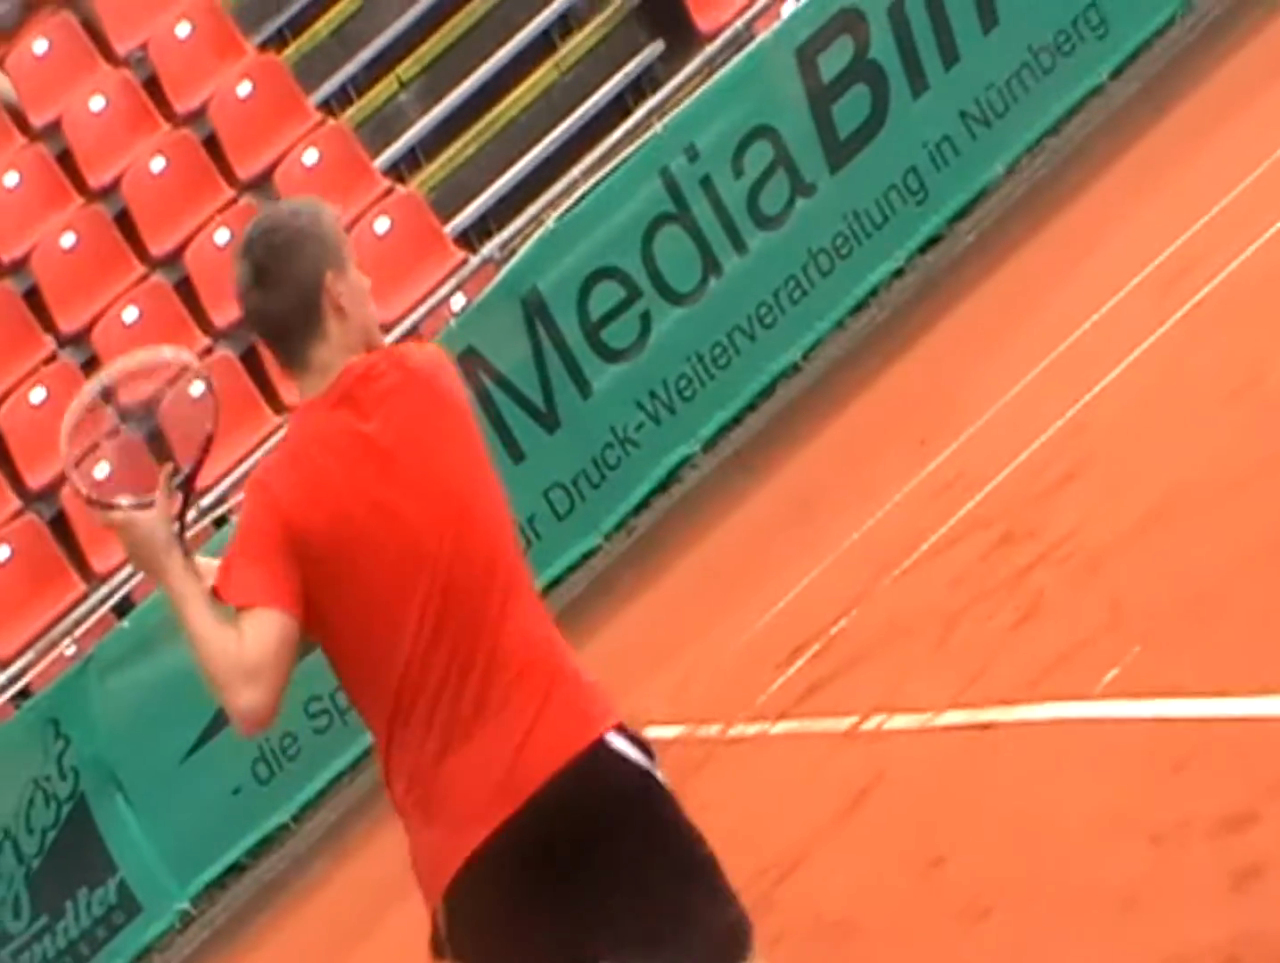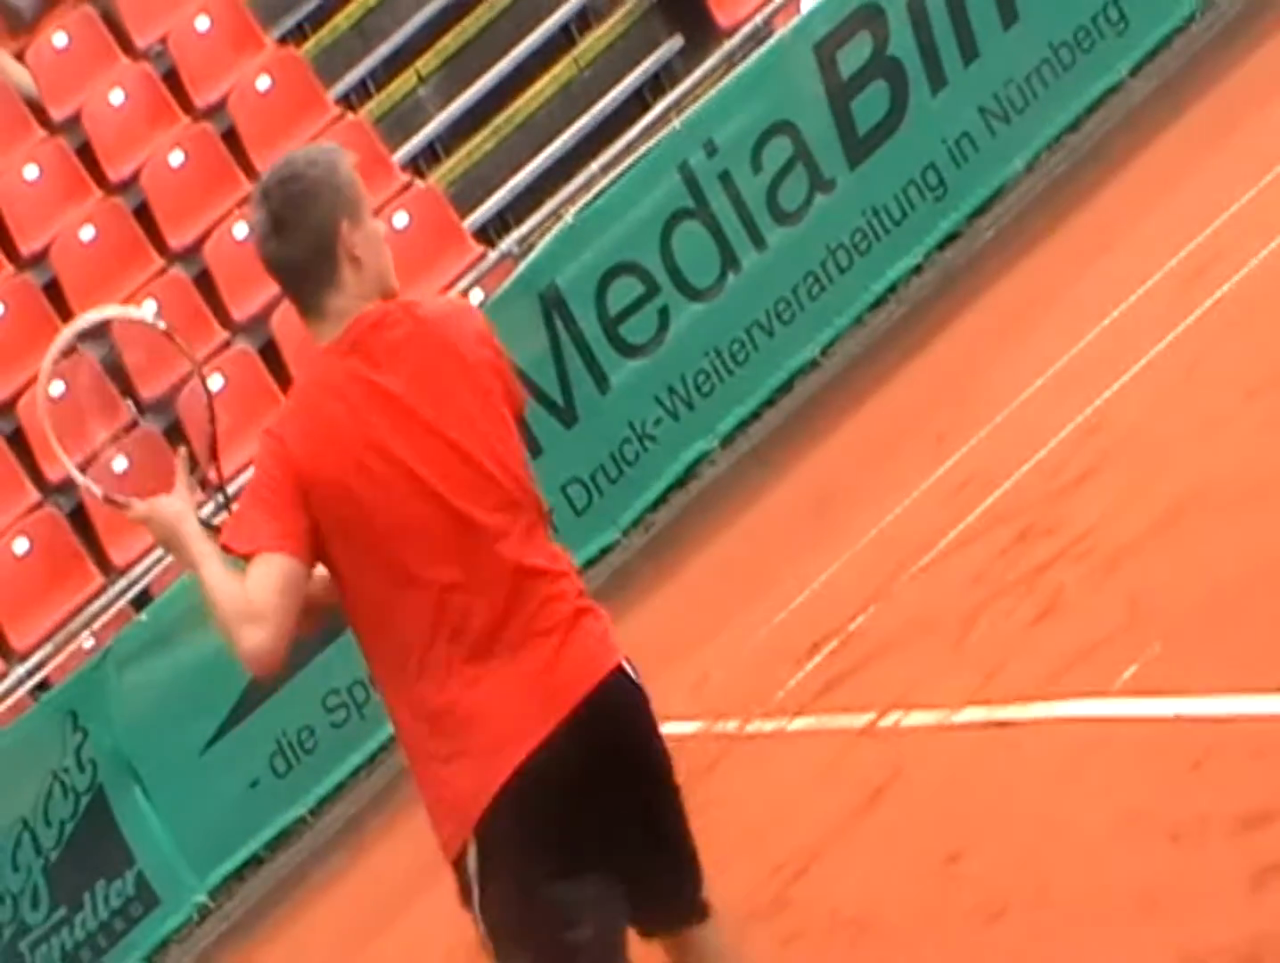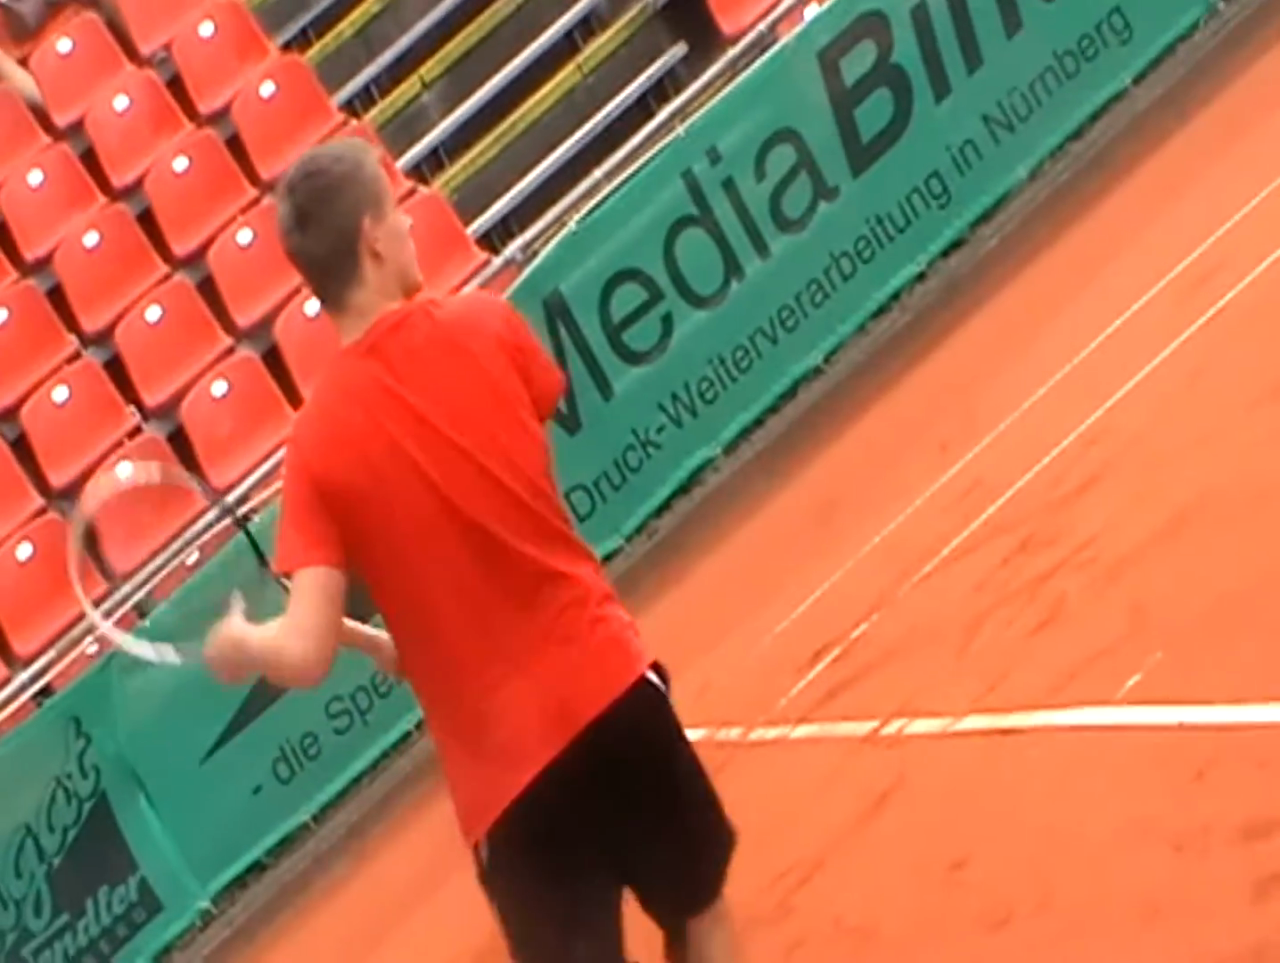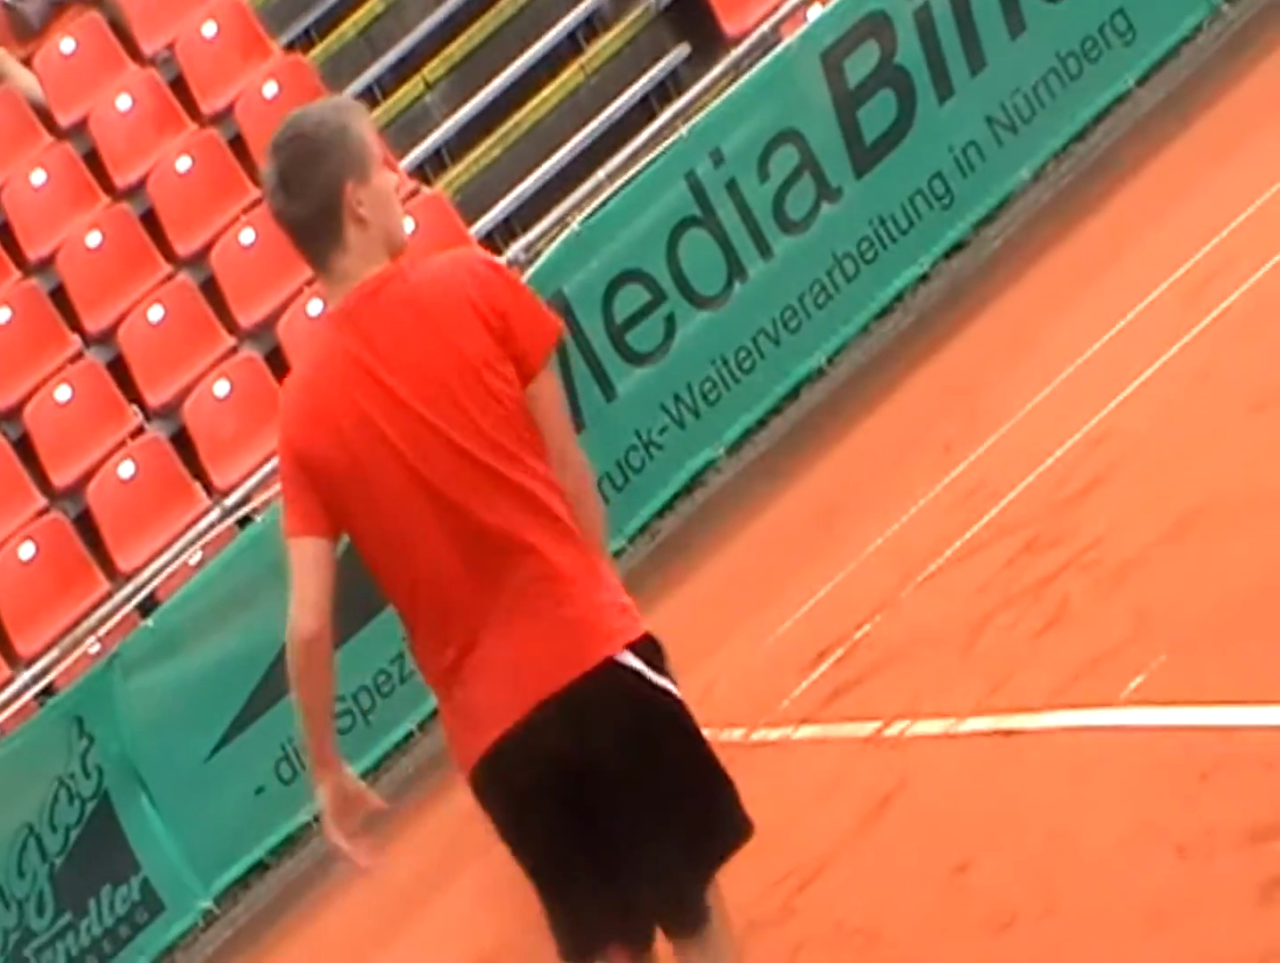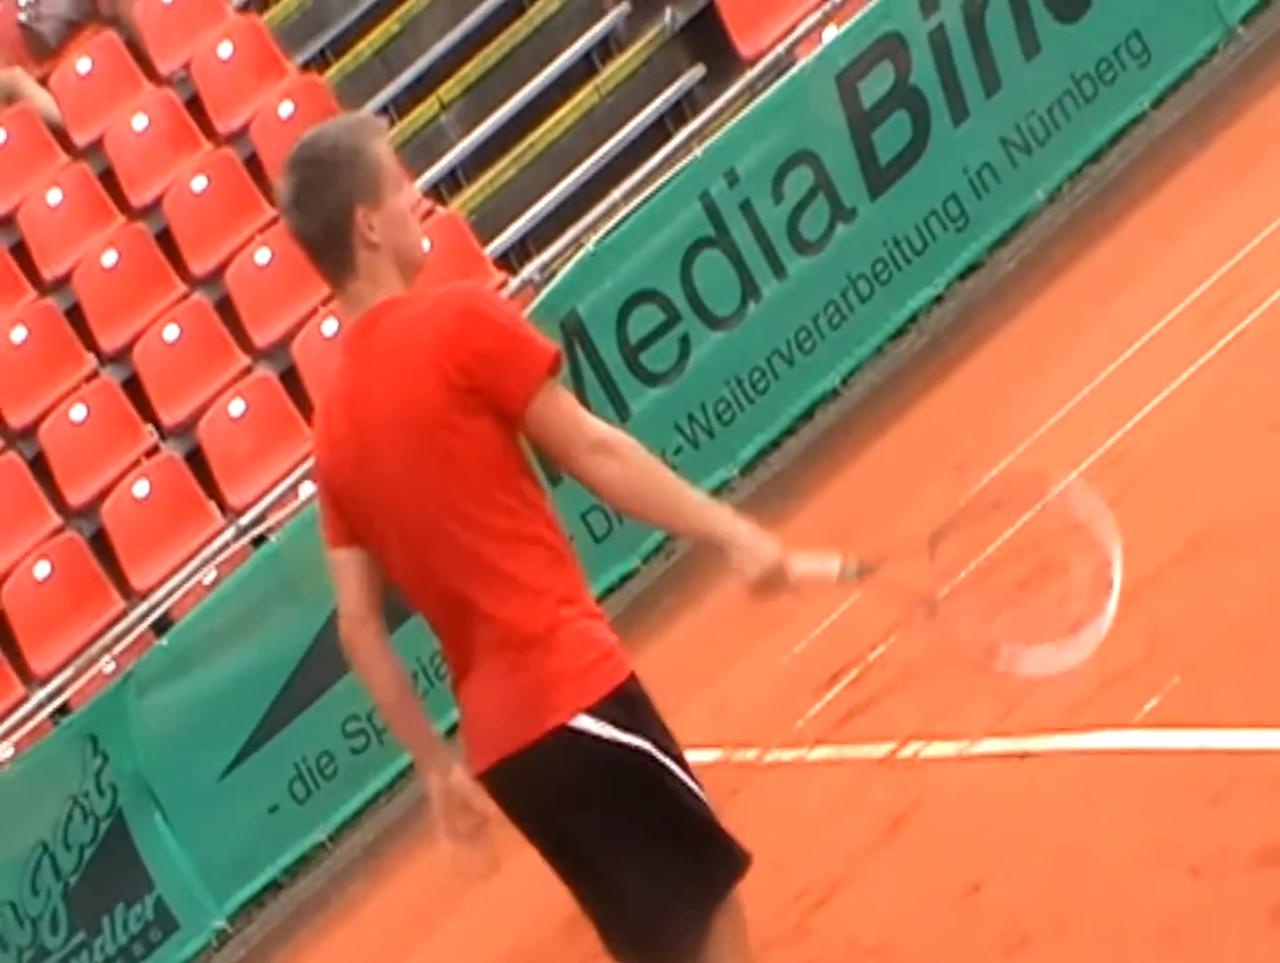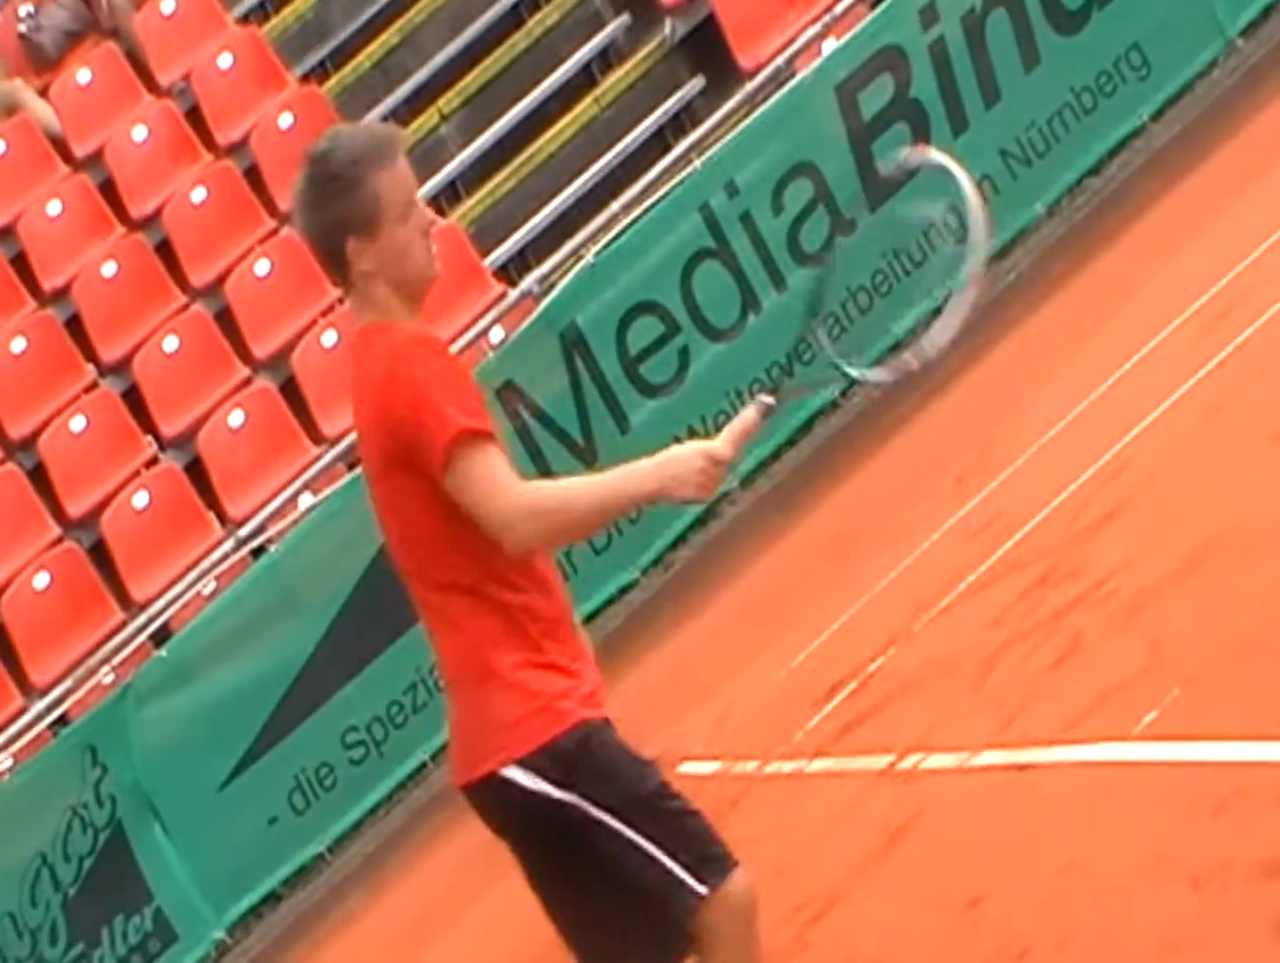
dt=0.2s
person 1, frame 1
left shoulder: (281, 491)
right shoulder: (431, 378)
left elbow: (254, 700)
left wrist: (173, 570)
right wrist: (236, 584)
right hip: (581, 743)
person 1, frame 2
left shoulder: (295, 440)
right shoulder: (458, 329)
left elbow: (261, 638)
left wrist: (188, 536)
left hip: (476, 765)
right hip: (587, 681)
person 1, frame 3
left shoulder: (319, 440)
right shoulder: (486, 326)
left elbow: (304, 655)
left wrist: (238, 641)
left hip: (497, 758)
right hip: (605, 682)
person 1, frame 4
left shoulder: (306, 411)
left elbow: (310, 624)
right elbow: (558, 464)
left wrist: (325, 760)
left hip: (486, 716)
right hip: (585, 648)
person 1, frame 5
left shoulder: (333, 421)
right shoulder: (455, 318)
left elbow: (358, 626)
right elbow: (594, 455)
left wrist: (432, 762)
right wrist: (730, 530)
left hip: (498, 716)
right hip: (564, 689)
person 1, frame 6
left shoulder: (400, 356)
right shoulder: (406, 365)
right elbow: (515, 516)
right wrist: (663, 472)
left hip: (544, 702)
right hip: (527, 724)
